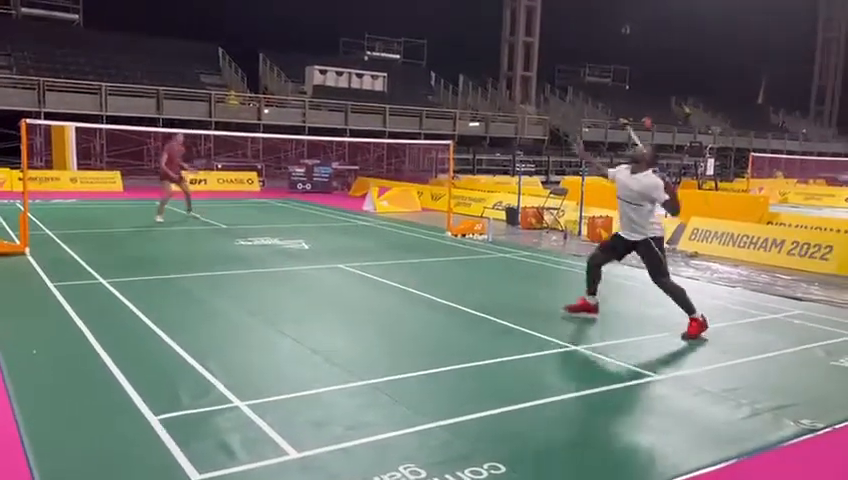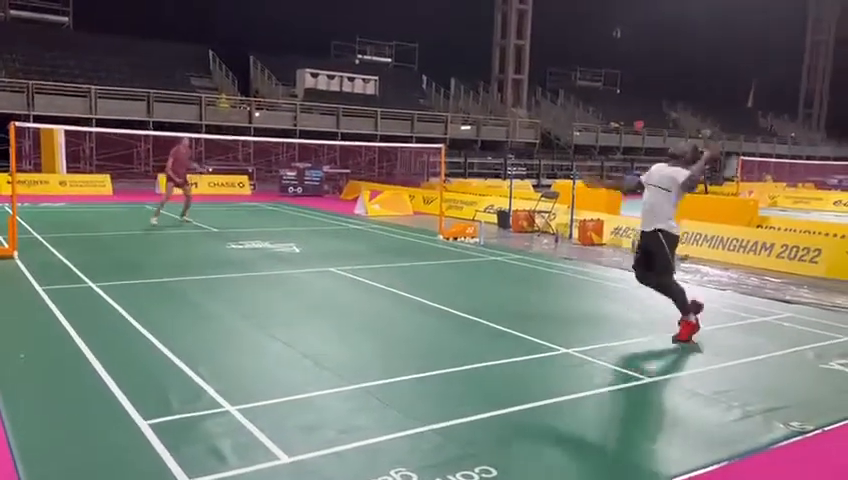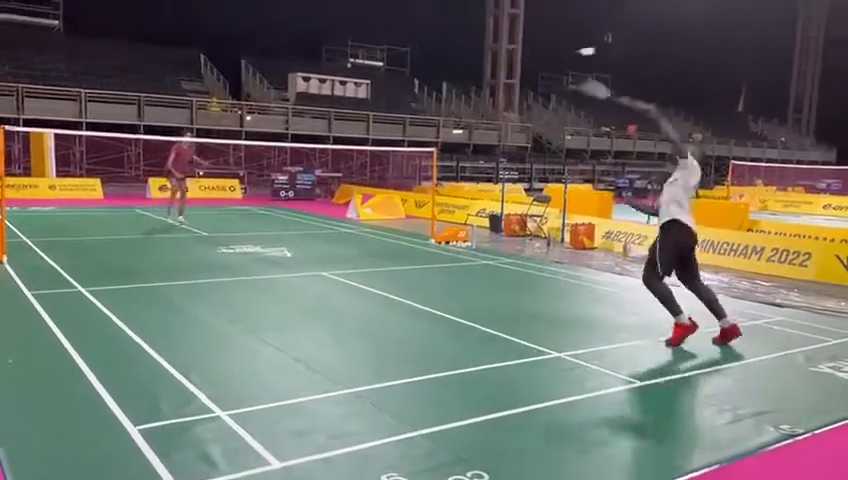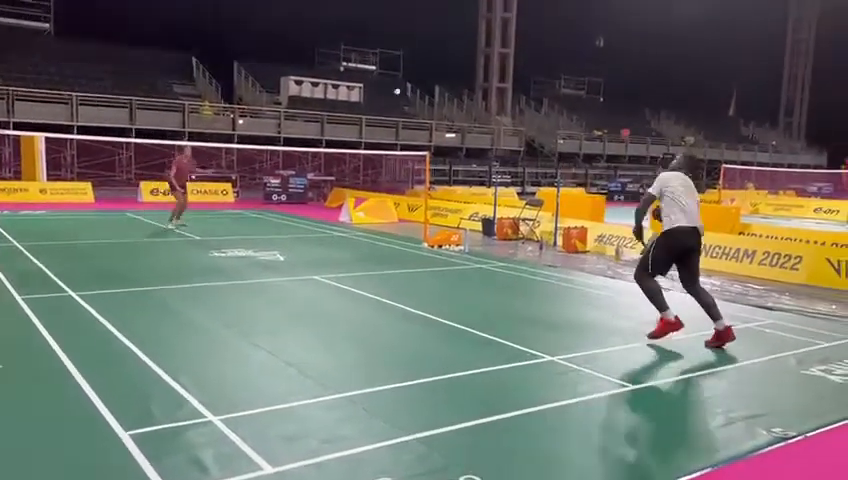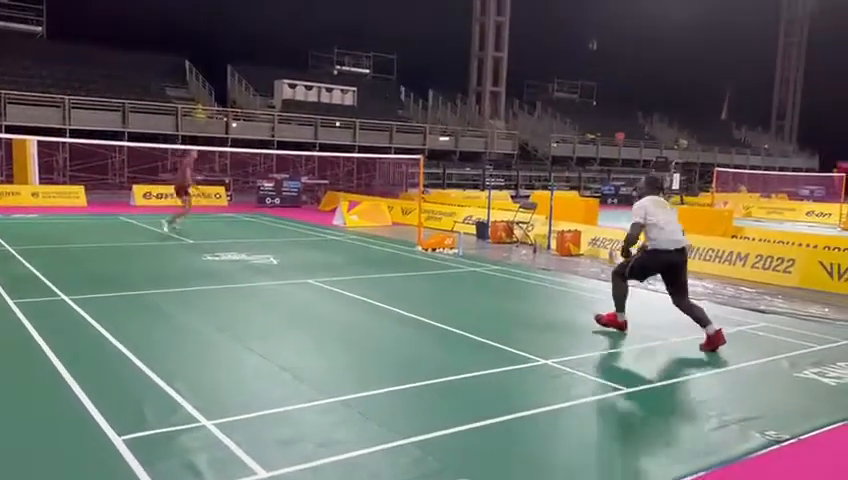
dt=0.2s
person 1, frame 1
left shoulder: (652, 182)
right shoulder: (622, 170)
left elbow: (674, 211)
right elbow: (604, 171)
left wrist: (671, 192)
right wrist: (586, 158)
left hip: (649, 236)
right hip: (626, 234)
left knee: (661, 280)
right knee: (594, 261)
left ankle: (697, 319)
right ankle: (590, 301)
person 1, frame 2
left shoulder: (682, 174)
right shoulder: (657, 169)
left elbow: (688, 185)
right elbow: (633, 184)
left wrist: (704, 159)
right wrist: (603, 183)
left hip: (663, 232)
right hip: (649, 231)
left knee: (664, 279)
right knee: (643, 276)
left ankle: (689, 319)
right ankle: (688, 305)
person 1, frame 3
left shoulder: (690, 165)
right shoulder: (680, 176)
left elbow: (675, 140)
right elbow: (659, 210)
left wrist: (654, 113)
left hip: (675, 229)
right hip: (683, 231)
left knee: (651, 278)
right knee: (693, 282)
left ankle: (683, 322)
right ankle: (728, 325)
person 1, frame 4
left shoulder: (665, 177)
right shoulder: (691, 188)
left elbow: (643, 204)
left wrist: (638, 226)
left hip: (675, 233)
right hip: (694, 235)
left knee: (643, 274)
right knee: (693, 286)
left ankle: (668, 319)
right ankle: (723, 329)
person 1, frame 5
left shoulder: (642, 205)
right shoulder: (668, 207)
left elbow: (633, 234)
left wrist: (626, 252)
left hip: (659, 251)
right hip: (679, 252)
left knee: (619, 274)
right knee: (682, 300)
left ankle: (619, 319)
right ankle: (713, 332)
